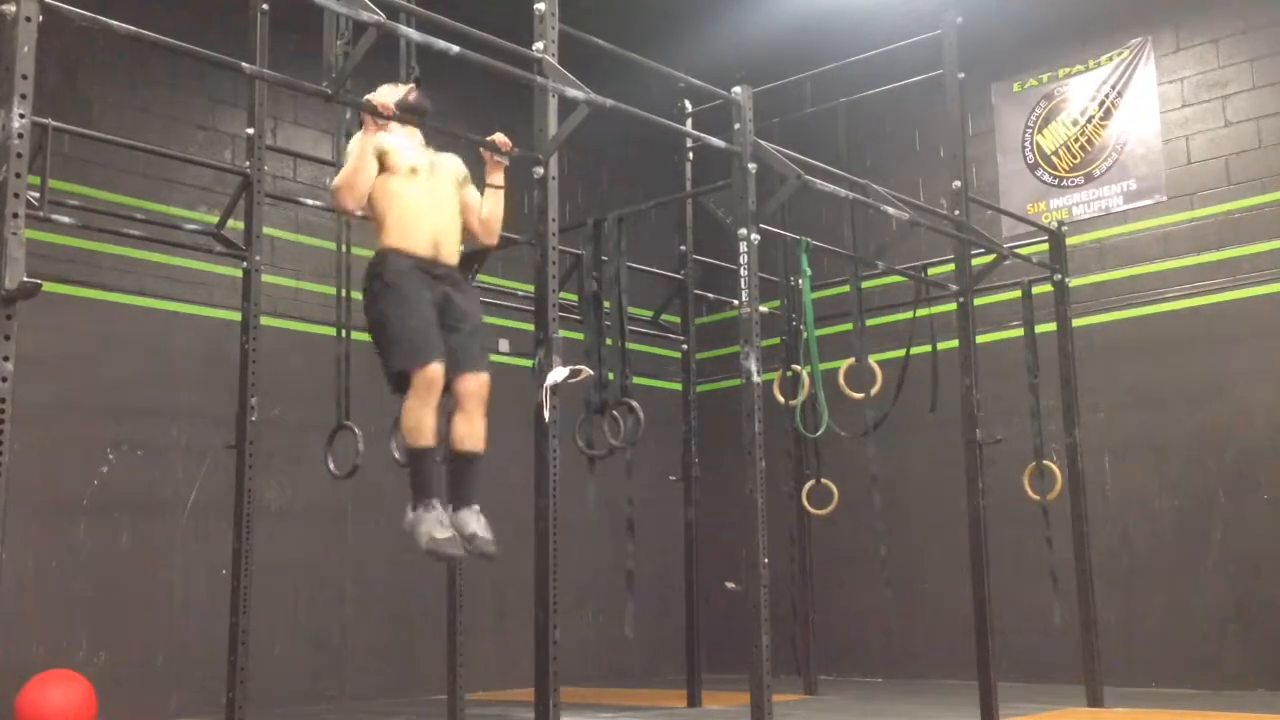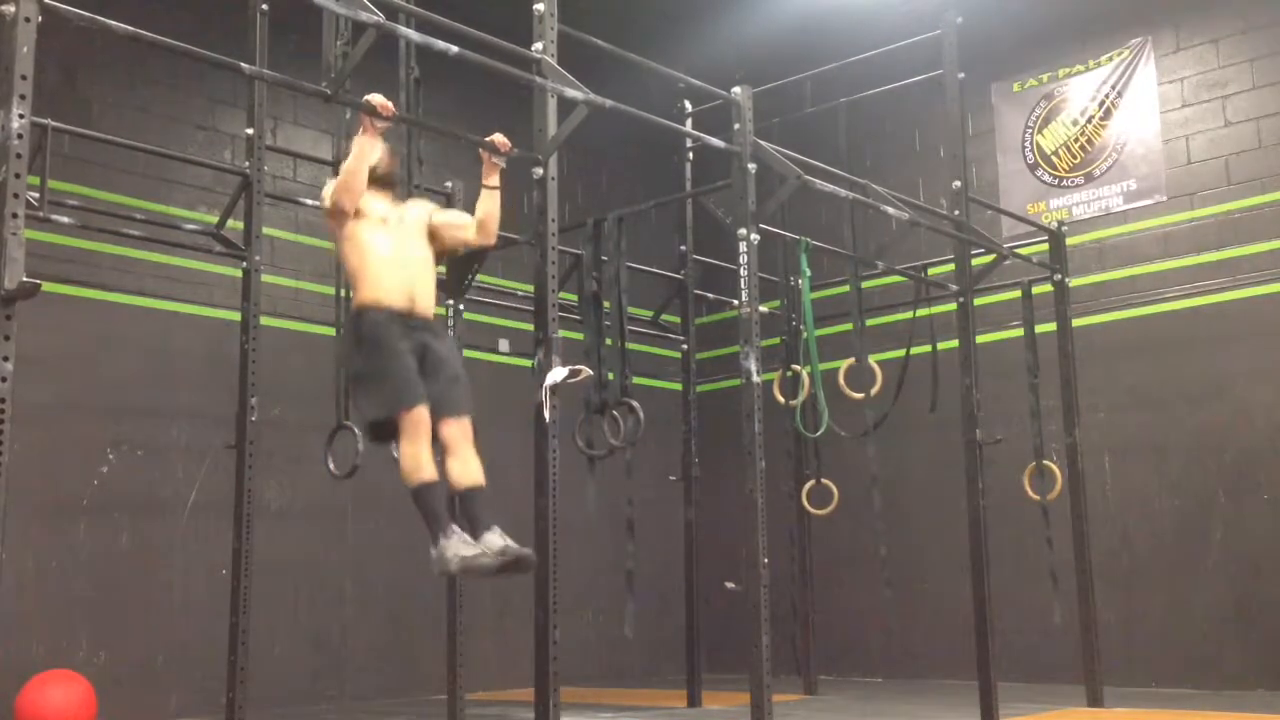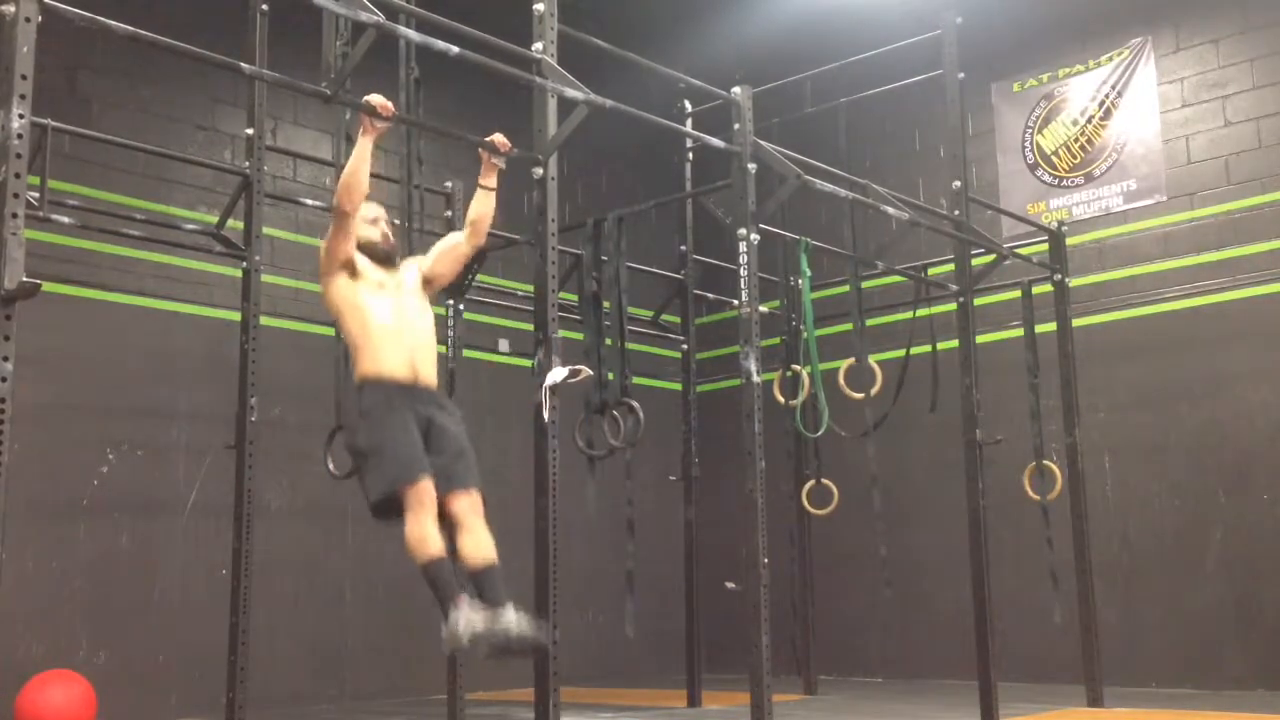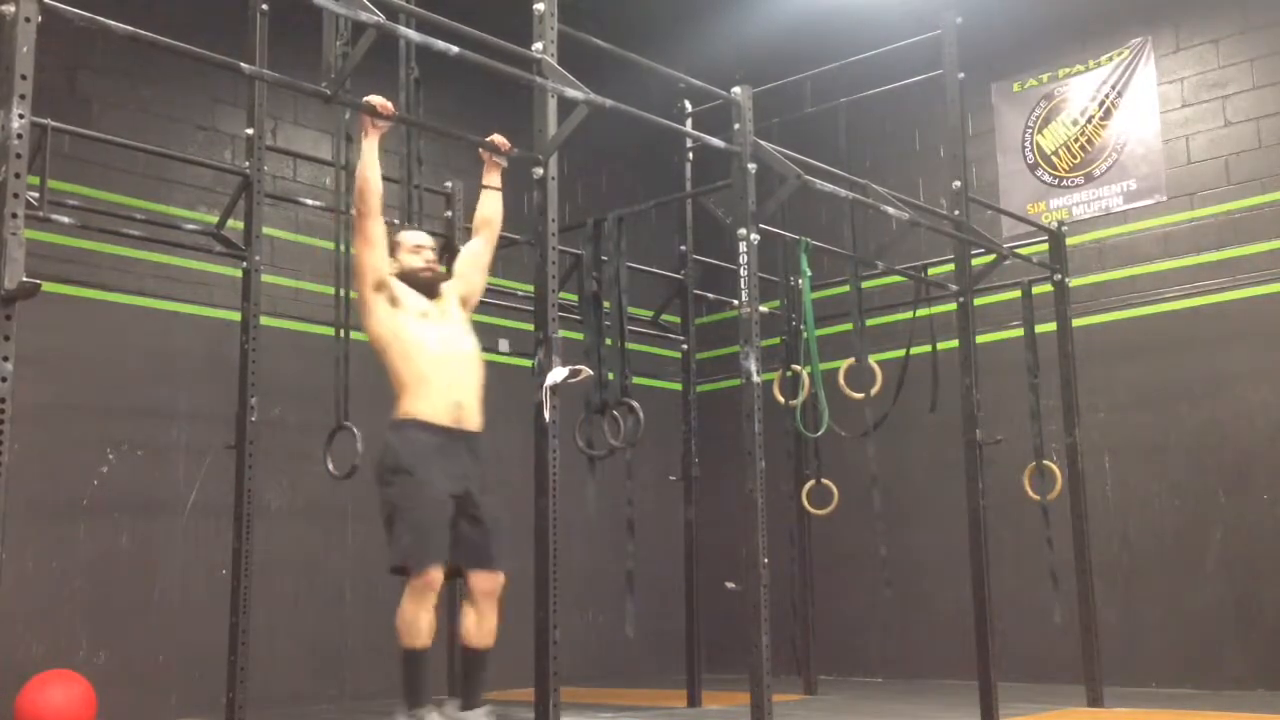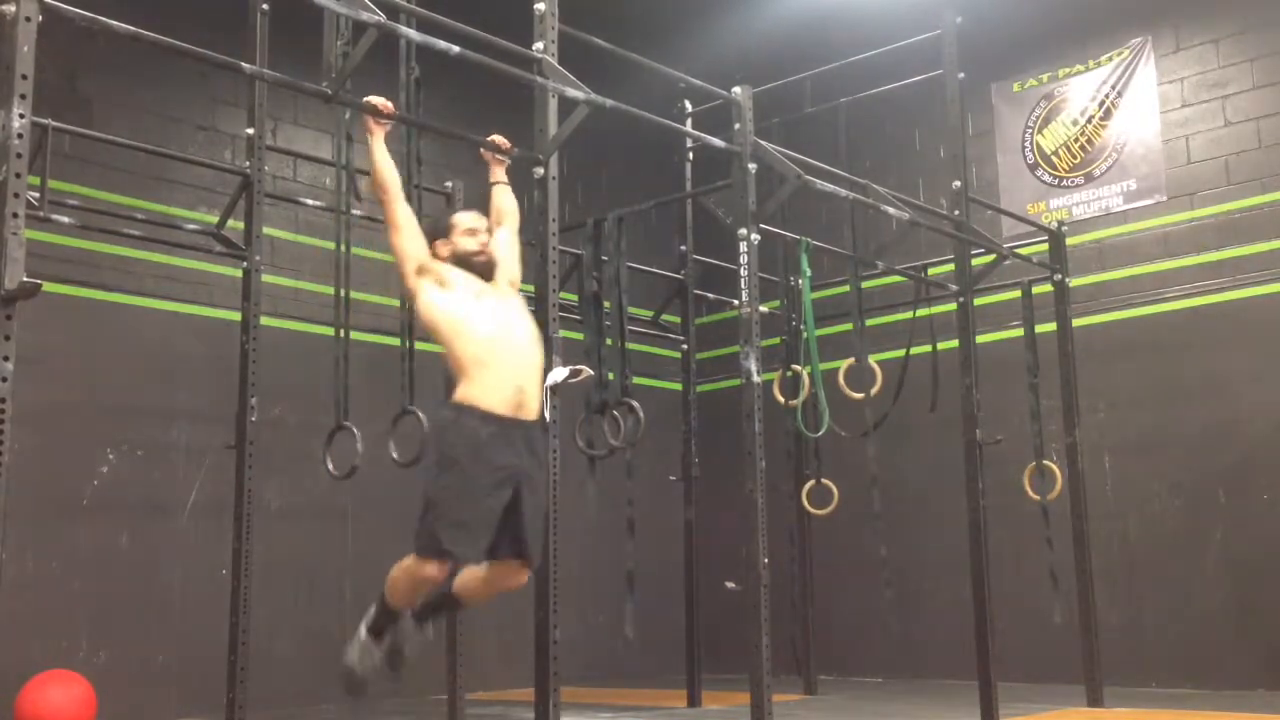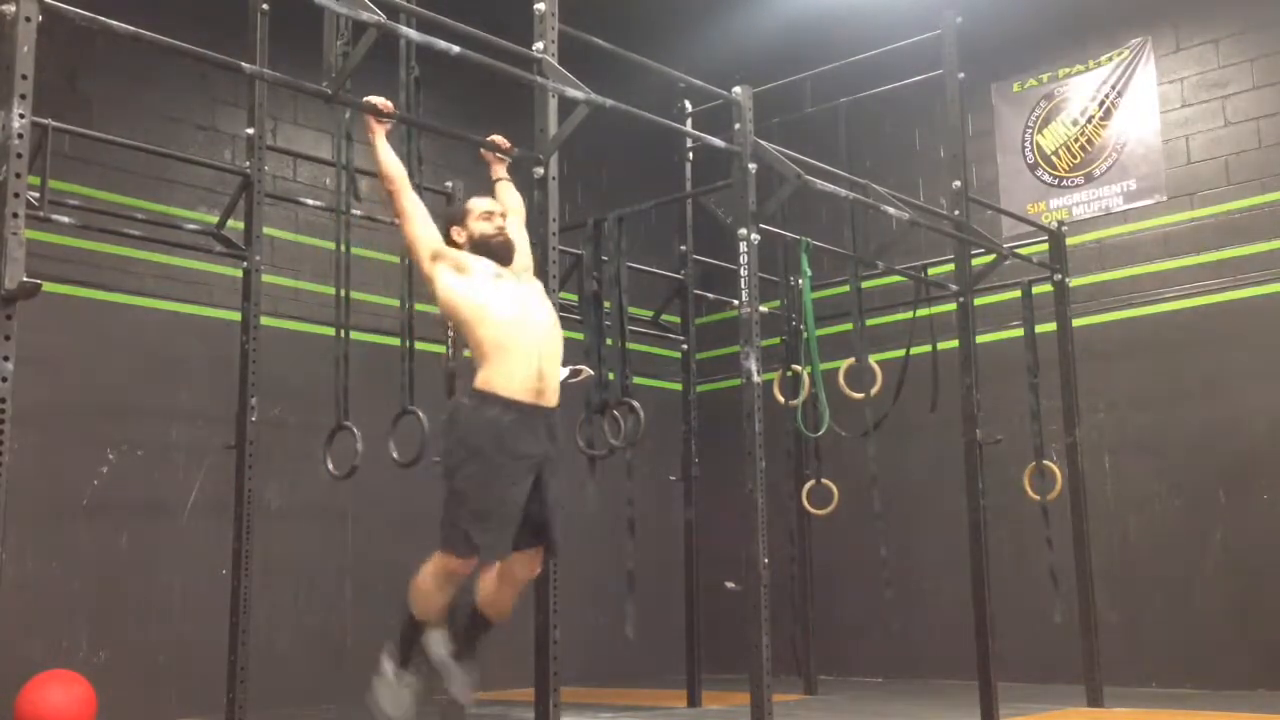
dt=0.2s
person 1, frame 1
left shoulder: (450, 165)
right shoulder: (373, 146)
left elbow: (487, 233)
right elbow: (347, 199)
left wrist: (495, 173)
right wrist: (371, 127)
left hip: (451, 283)
right hip: (398, 276)
left knee: (472, 391)
right knee: (426, 381)
left ankle: (464, 507)
right ankle: (425, 507)
person 1, frame 2
left shoulder: (418, 212)
right shoulder: (344, 205)
left elbow: (484, 234)
right elbow: (346, 200)
left wrist: (492, 173)
right wrist: (366, 133)
left hip: (429, 332)
right hip: (376, 327)
left knee: (458, 433)
right knee: (415, 425)
left ankle: (486, 534)
right ankle: (446, 540)
person 1, frame 3
left shoulder: (417, 273)
right shoulder: (343, 271)
left elbow: (474, 233)
right elbow: (345, 206)
left wrist: (488, 174)
right wrist: (367, 138)
left hip: (432, 401)
right hip: (381, 400)
left knee: (468, 506)
right knee: (421, 498)
left ankle: (499, 615)
right ankle: (457, 613)
person 1, frame 4
left shoulder: (457, 301)
right shoulder: (386, 298)
left elbow: (486, 233)
right elbow: (368, 216)
left wrist: (492, 173)
right wrist: (371, 139)
left hip: (469, 451)
right hip: (419, 447)
left knee: (488, 582)
right knee: (425, 576)
person 1, frame 5
left shoulder: (507, 284)
right shoulder: (432, 279)
left elbow: (510, 220)
right elbow: (394, 201)
left wrist: (497, 169)
right wrist: (377, 137)
left hip: (526, 438)
right hip: (472, 433)
left knee: (511, 569)
right knee: (434, 562)
left ankle: (418, 617)
right ankle: (376, 629)
person 1, frame 6
left shoulder: (521, 271)
right shoulder: (446, 263)
left elbow: (518, 212)
right elbow: (403, 193)
left wrist: (498, 168)
right wrist: (378, 136)
left hip: (541, 425)
right hip: (491, 418)
left knee: (522, 563)
right knee: (459, 557)
left ankle: (453, 647)
right ankle: (401, 660)
